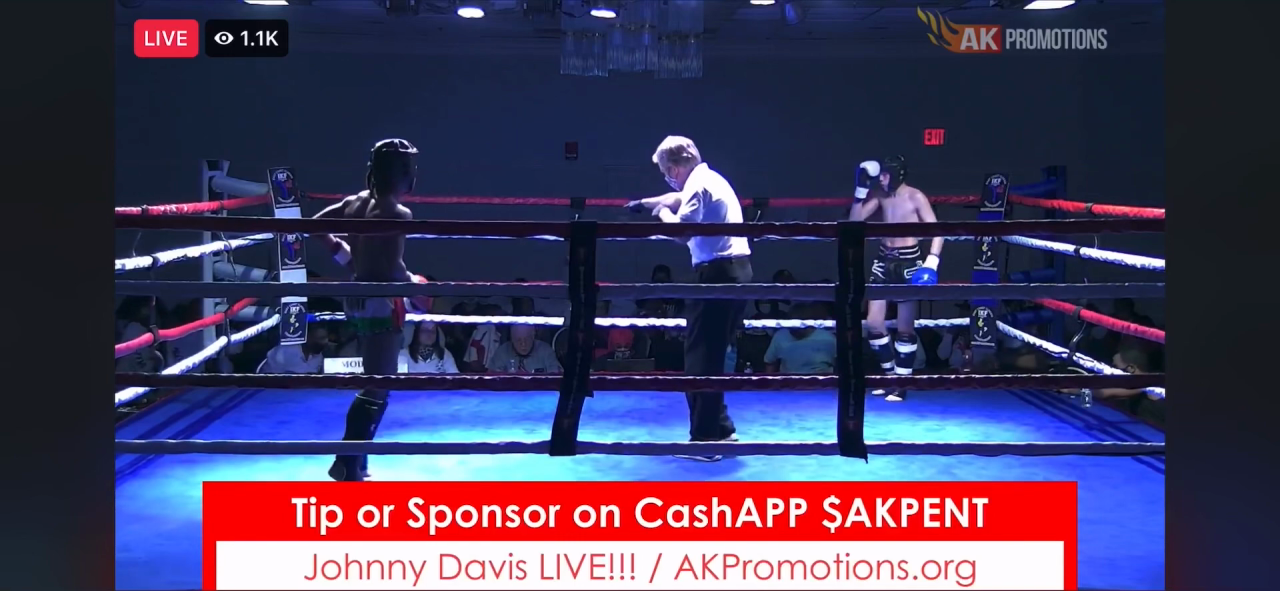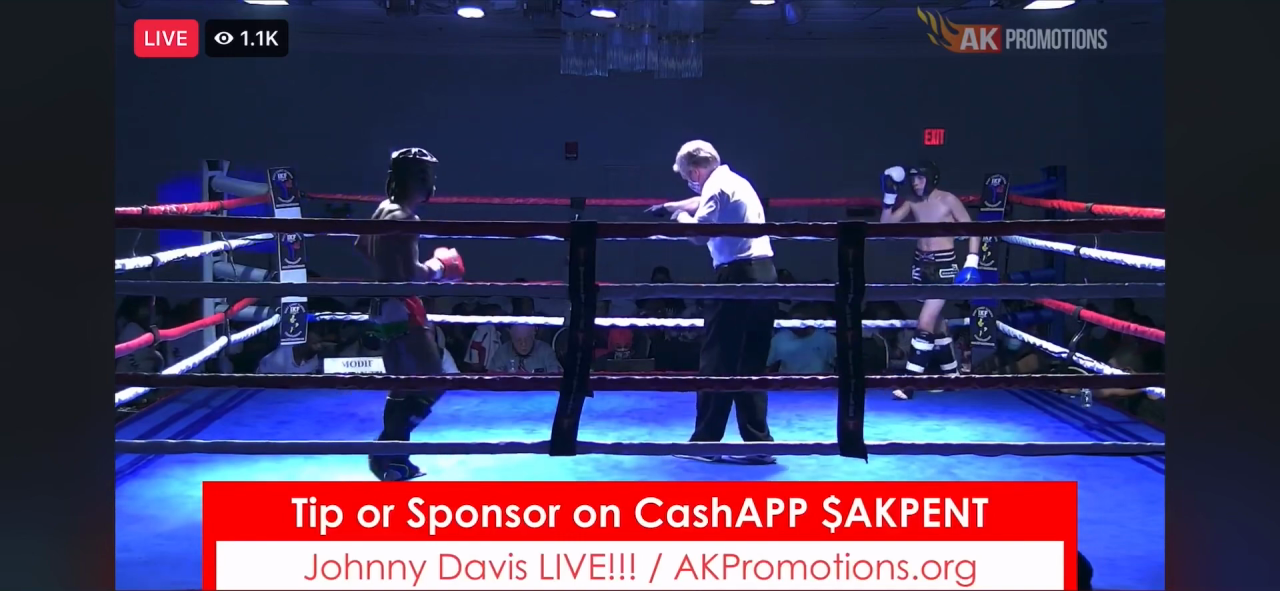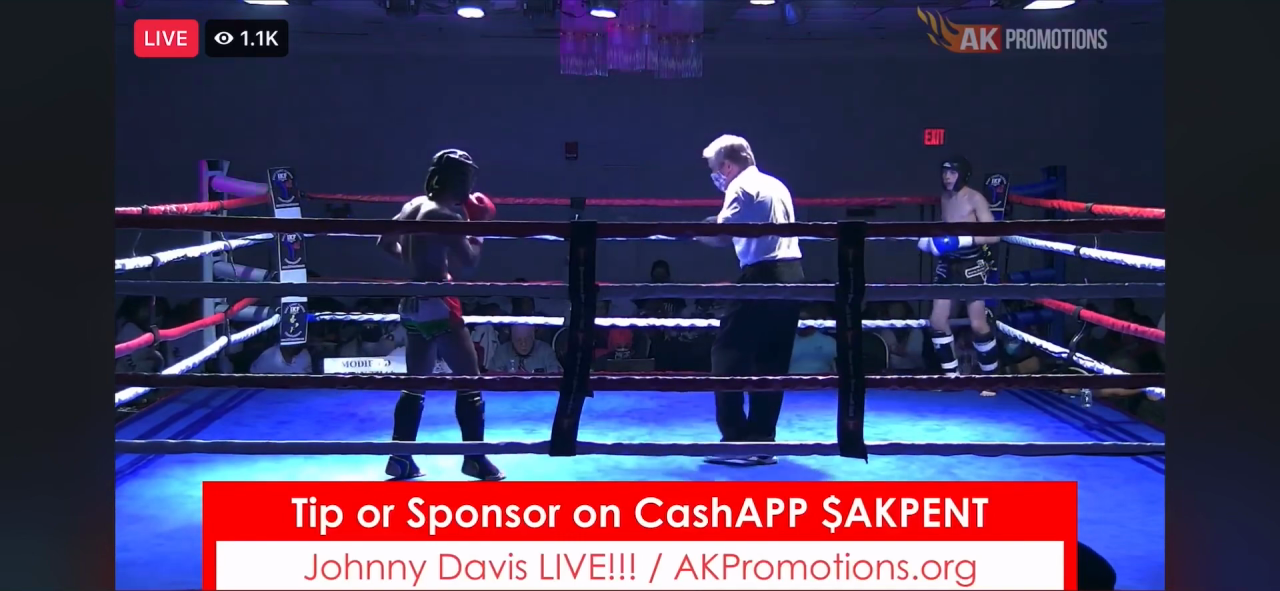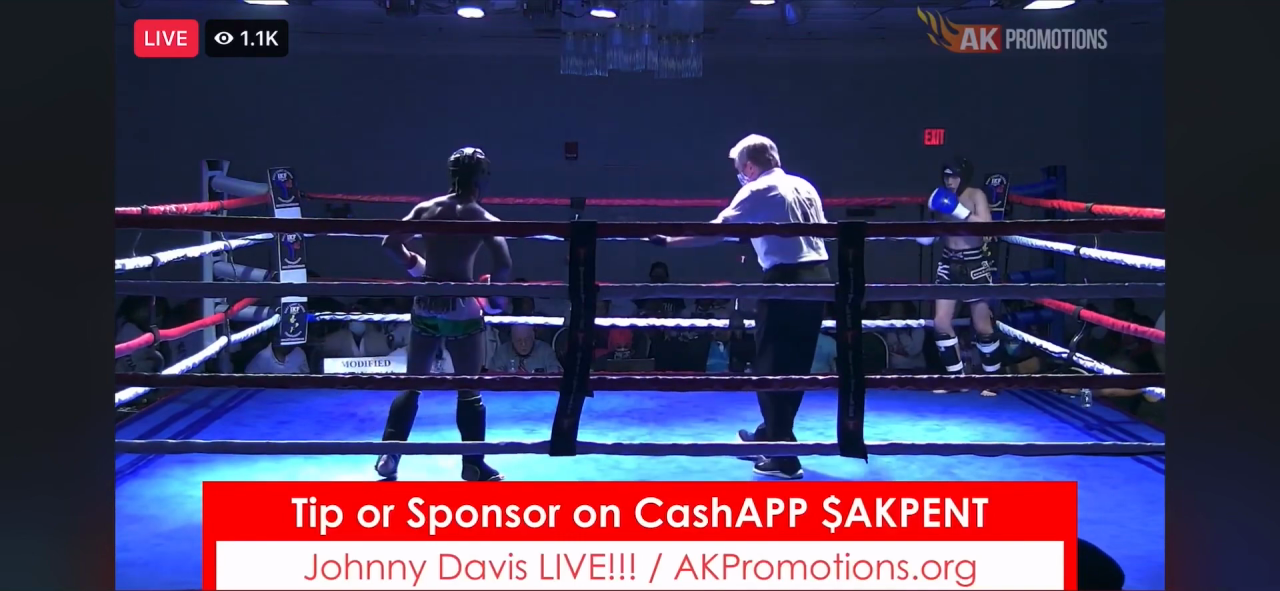
dt=0.4s
person 1, frame 1
left shoulder: (357, 202)
right shoulder: (398, 213)
left elbow: (317, 224)
right elbow: (393, 267)
left wrist: (347, 253)
right wrist: (412, 283)
left hip: (357, 299)
right hip: (381, 303)
left knee: (373, 386)
right knee: (377, 390)
person 1, frame 2
left shoulder: (384, 209)
right shoulder: (404, 218)
left elbow: (363, 246)
right elbow: (410, 273)
right wrist: (438, 266)
left hip: (383, 307)
right hip: (401, 309)
left knee: (401, 388)
person 1, frame 3
left shoulder: (414, 206)
right shoulder: (446, 215)
left elbow: (386, 243)
right elbow: (468, 262)
left hip: (411, 306)
right hip: (437, 307)
left knee: (416, 385)
person 1, frame 4
left shoulder: (426, 209)
right shoulder: (484, 219)
left elbow: (391, 243)
right elbow: (503, 264)
left wrist: (416, 266)
right wrist: (495, 301)
left hip: (425, 305)
right hip: (461, 307)
left knee: (413, 384)
right knee: (469, 390)
person 2, frame 1
left shoulder: (698, 185)
right shoulder: (711, 179)
right elbow: (680, 199)
left wrist: (662, 211)
right wrist: (646, 202)
left hip: (718, 273)
right hip: (737, 271)
left knee: (702, 358)
right knee: (712, 357)
left ankle: (705, 440)
right ankle: (720, 428)
person 2, frame 2
left shoulder: (716, 186)
right shoulder: (735, 182)
left elbow: (699, 233)
right elbow: (703, 204)
left wrist: (680, 215)
right wrist: (668, 206)
left hip: (739, 276)
right hip: (762, 274)
left knee: (717, 361)
right knee: (749, 366)
left ankle: (705, 441)
right ankle: (758, 441)
person 2, frame 3
left shoulder: (741, 187)
right shoulder: (773, 184)
left elbow: (720, 236)
right wrist: (724, 218)
left hip: (762, 277)
right hip: (791, 275)
left knee: (729, 358)
right knee: (771, 365)
left ankle: (736, 440)
right ankle: (761, 442)
person 2, frame 4
left shoulder: (758, 191)
right shoulder: (804, 187)
left elbow: (716, 231)
right elbow: (821, 229)
left wrist: (668, 241)
left hip: (785, 281)
right hip: (817, 277)
left knee: (771, 371)
right knee: (794, 370)
left ankle: (783, 457)
right ankle: (769, 438)
person 3, frame 1
left shoulder: (916, 197)
right shoulder: (881, 195)
left elbow: (936, 232)
right elbow: (855, 220)
left wrist: (931, 264)
right wrist: (861, 188)
left hip: (908, 262)
right hip: (884, 260)
left knee: (904, 327)
right knee: (873, 324)
left ankle: (900, 385)
right ankle: (890, 373)
person 3, frame 2
left shoulder: (949, 200)
right shoulder: (911, 201)
right elbow: (885, 225)
left wrist: (971, 262)
right wrist: (890, 195)
left hip: (944, 265)
right hip: (921, 264)
left knee: (925, 324)
right knee: (936, 325)
right ankle: (951, 376)
person 3, frame 3
left shoulder: (975, 199)
right shoulder: (945, 198)
left elbow: (994, 235)
left wrist: (963, 240)
right wrist: (931, 241)
left hip: (971, 264)
right hip: (948, 262)
left knee: (978, 326)
right knee: (937, 323)
left ankle: (991, 378)
right ankle: (950, 376)
person 3, frame 4
left shoulder: (976, 196)
right shoulder: (948, 198)
left wrist: (959, 212)
right wrist: (930, 233)
left hip: (974, 264)
right hip: (948, 263)
left knee: (982, 327)
right knee: (941, 325)
right ankle: (956, 378)
